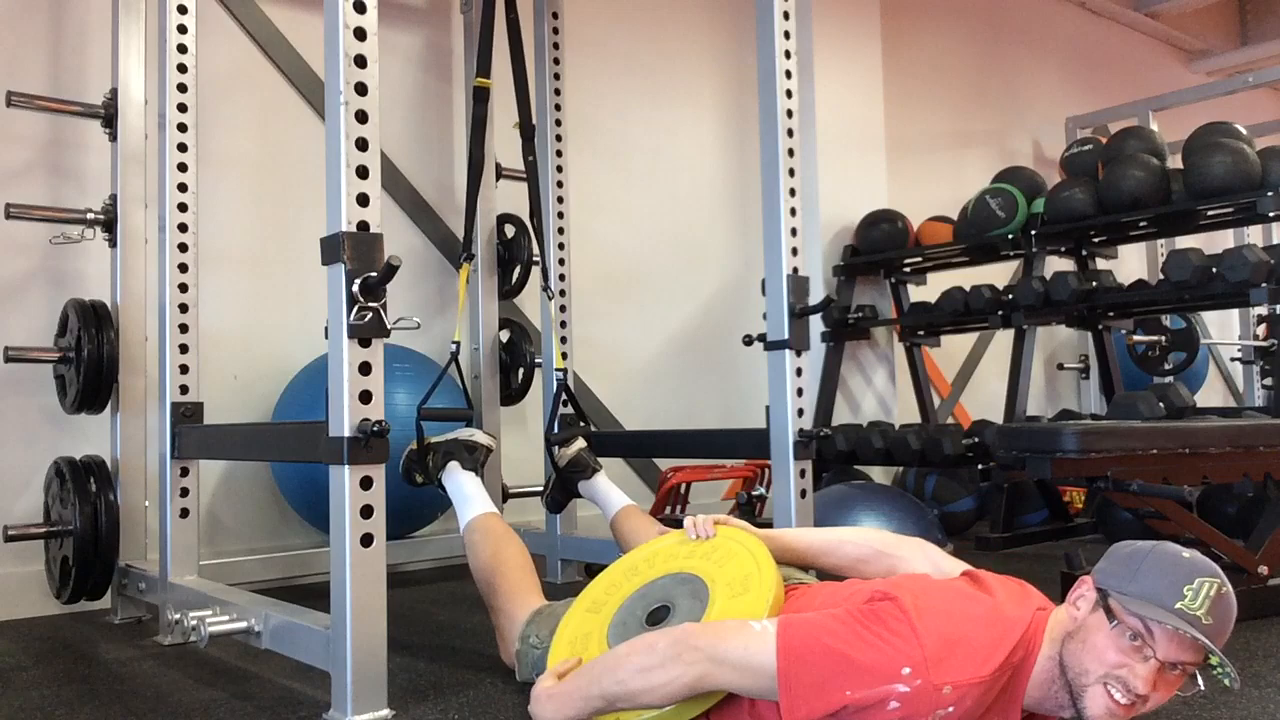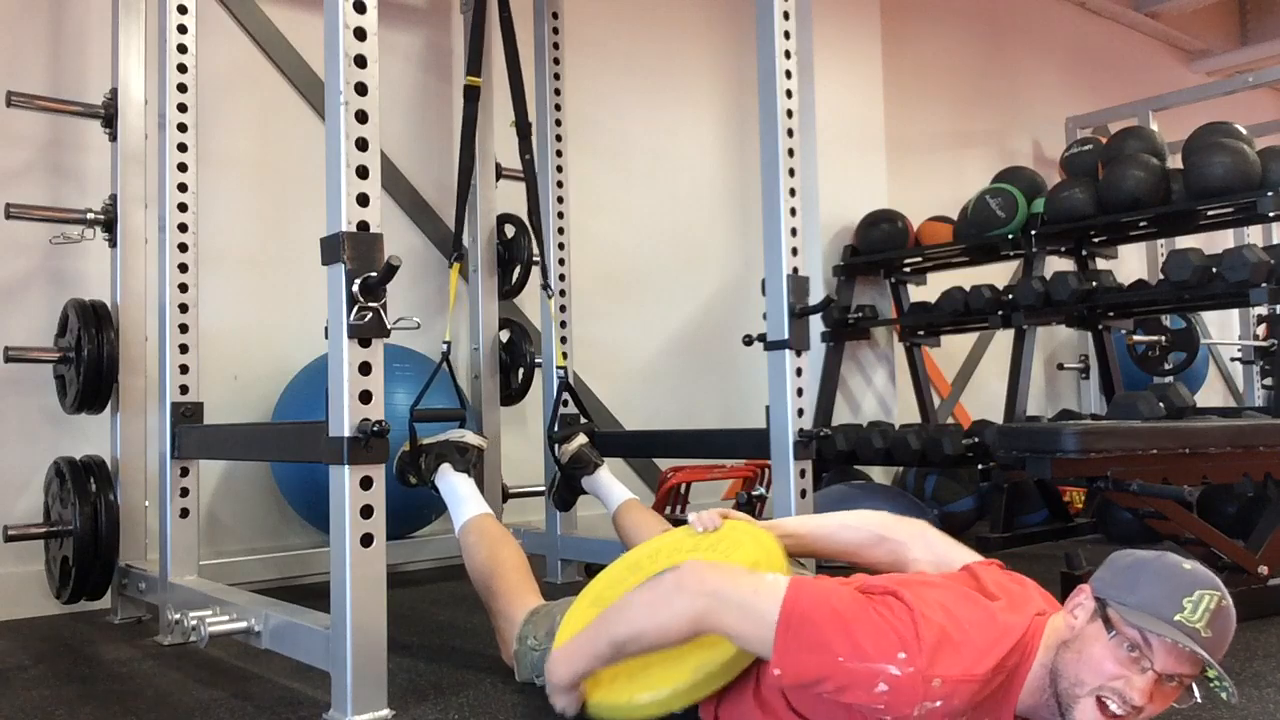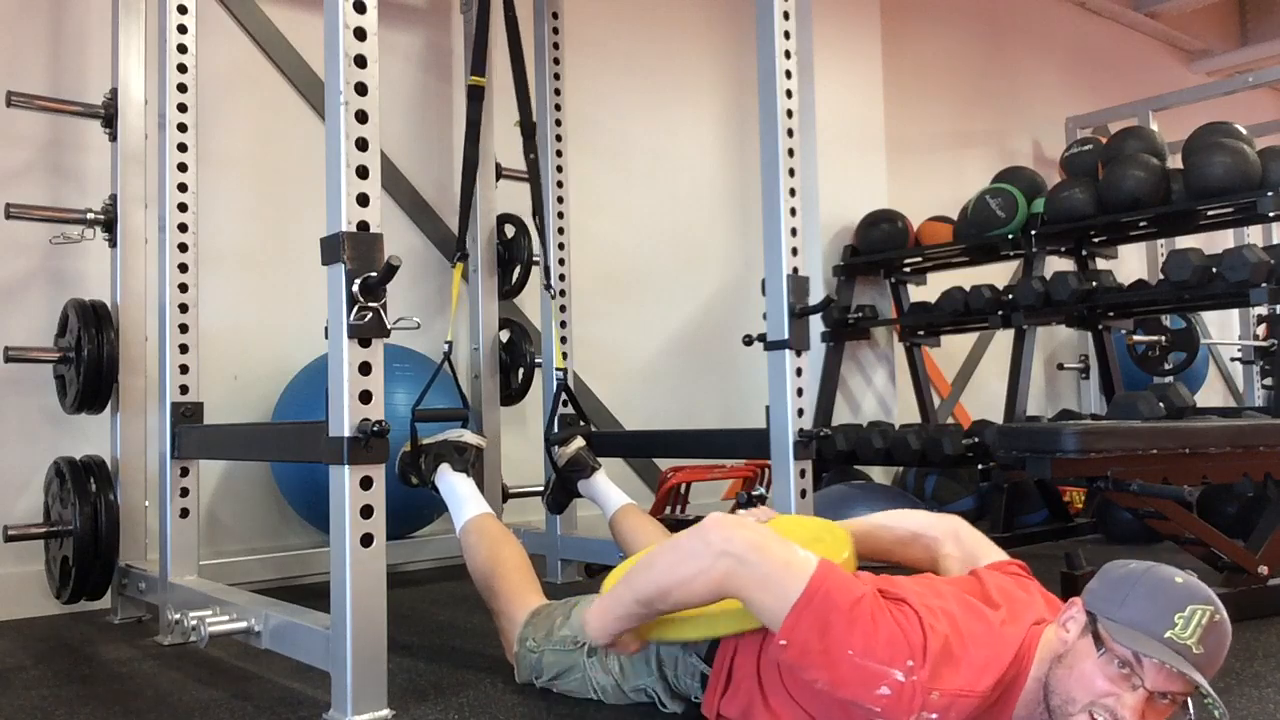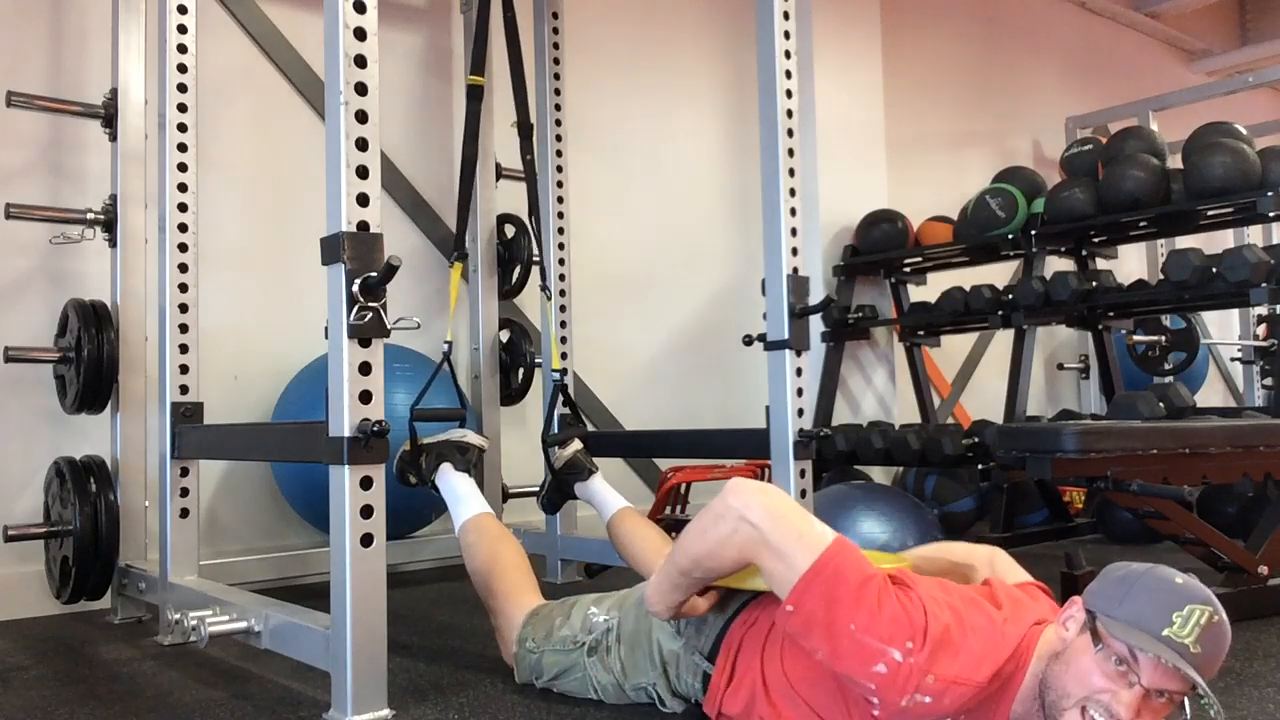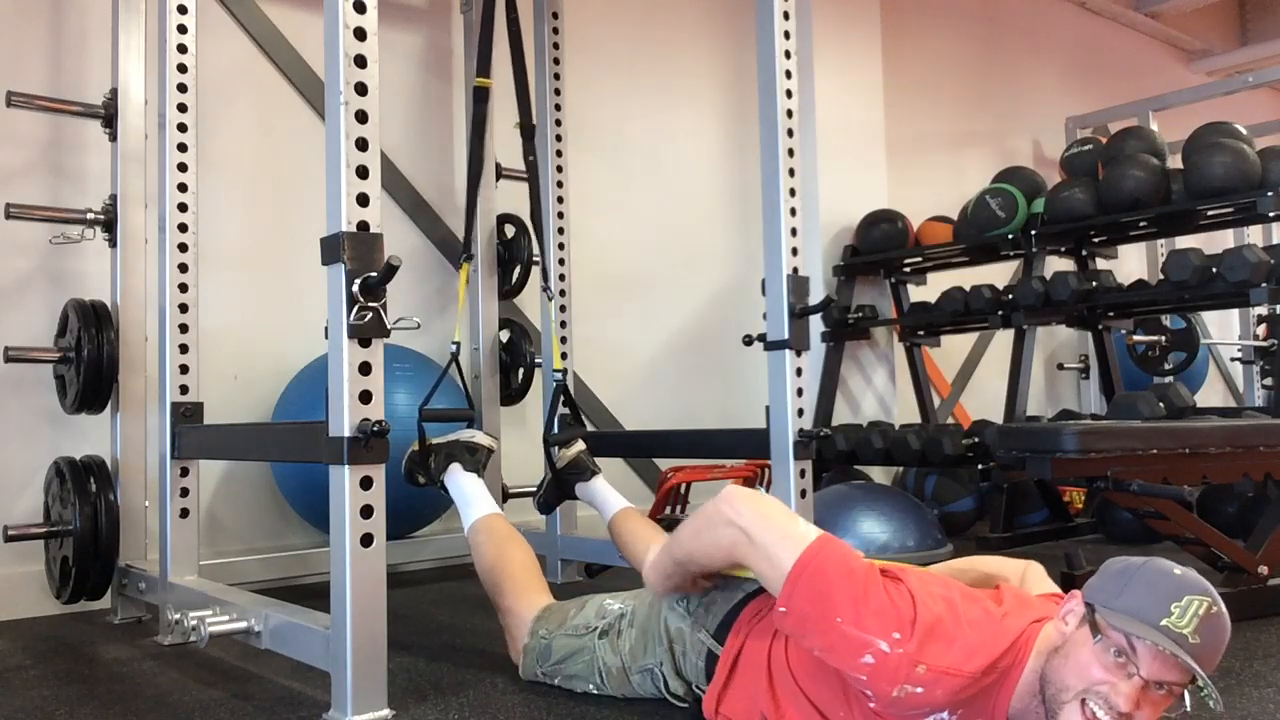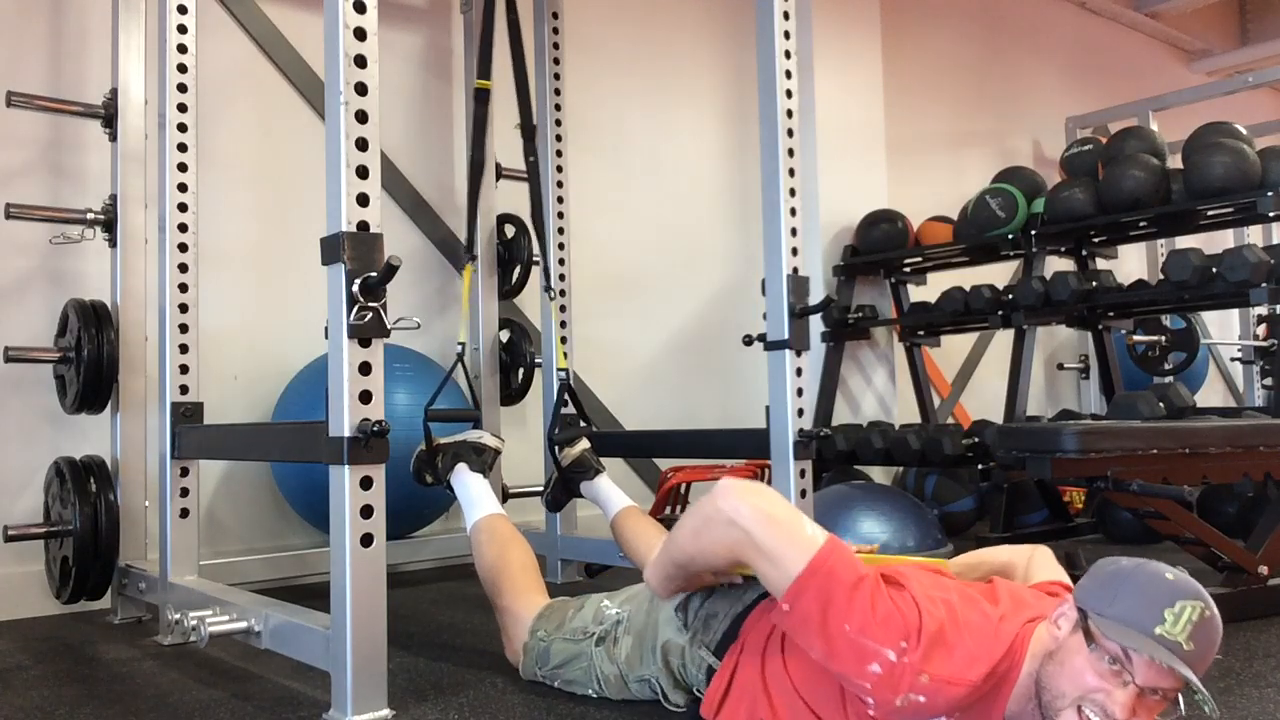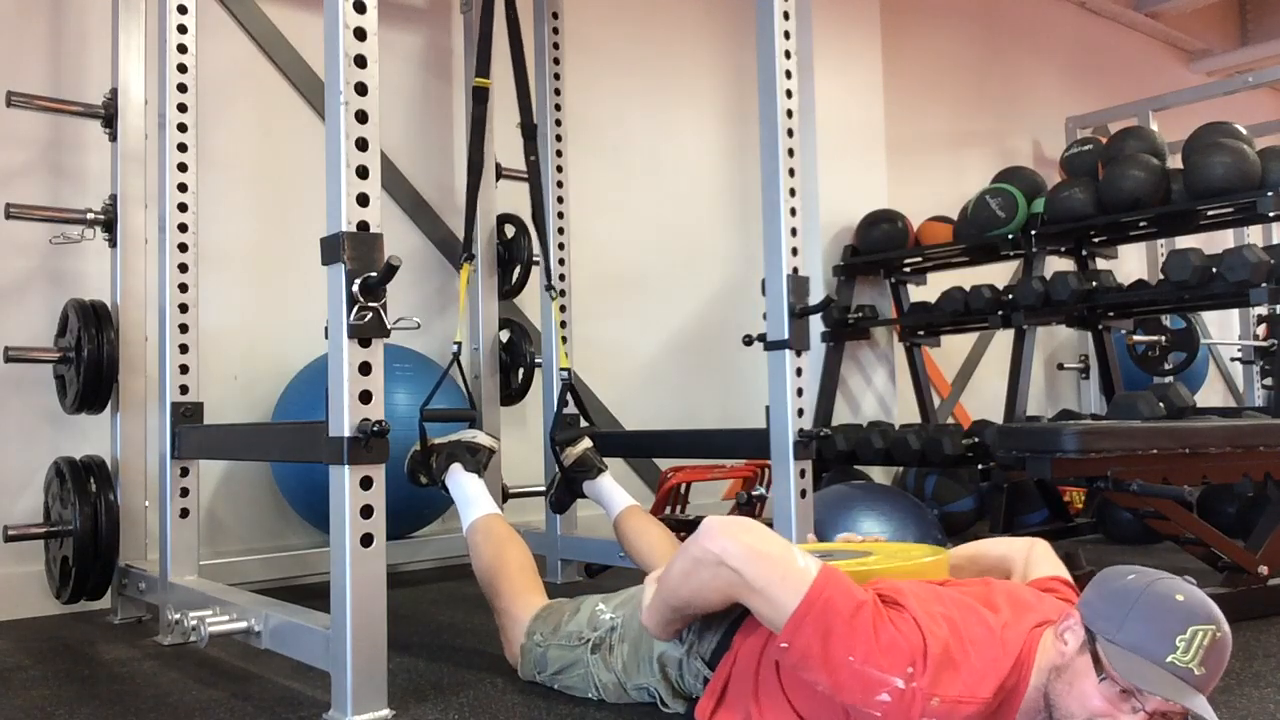
dt=0.3s
person 1, frame 1
left shoulder: (1029, 614)
left elbow: (894, 551)
left wrist: (762, 541)
left hip: (770, 604)
right hip: (702, 630)
right knee: (526, 635)
left ankle: (586, 472)
right ankle: (461, 473)
person 1, frame 2
left shoulder: (1031, 610)
left elbow: (903, 535)
right elbow: (704, 594)
left wrist: (768, 533)
left hip: (761, 585)
right hip: (704, 644)
right knee: (527, 635)
left ankle: (591, 468)
right ankle: (452, 474)
person 1, frame 3
left shoulder: (1035, 615)
left elbow: (943, 530)
right elbow: (728, 542)
right wrist: (611, 617)
left hip: (760, 619)
left knee: (668, 563)
right knee: (531, 635)
left ankle: (585, 470)
right ankle: (453, 473)
person 1, frame 4
left shoulder: (1041, 623)
left elbow: (984, 558)
right elbow: (750, 504)
right wrist: (670, 593)
left hip: (766, 617)
right hip: (703, 651)
left knee: (678, 568)
right knee: (528, 638)
left ankle: (582, 475)
right ankle: (454, 472)
person 1, frame 5
left shoulder: (1063, 645)
right shoulder: (920, 648)
left elbow: (1023, 571)
right elbow: (741, 511)
right wrist: (665, 574)
left hip: (777, 616)
right hip: (711, 634)
left knee: (672, 566)
right knee: (534, 637)
left ankle: (581, 476)
right ankle: (462, 473)
person 1, frame 6
left shoulder: (1063, 638)
right shoulder: (922, 654)
left elbow: (1037, 559)
right elbow: (740, 505)
right wrist: (665, 580)
left hip: (775, 611)
right hip: (709, 642)
right knee: (531, 638)
left ankle: (589, 474)
right ankle: (469, 473)
person 1, frame 7
left shoulder: (1062, 619)
left elbow: (1030, 548)
right elbow: (727, 543)
right wrist: (662, 612)
left hip: (771, 622)
left knee: (682, 569)
right knee: (528, 636)
left ankle: (590, 471)
right ankle: (463, 473)
